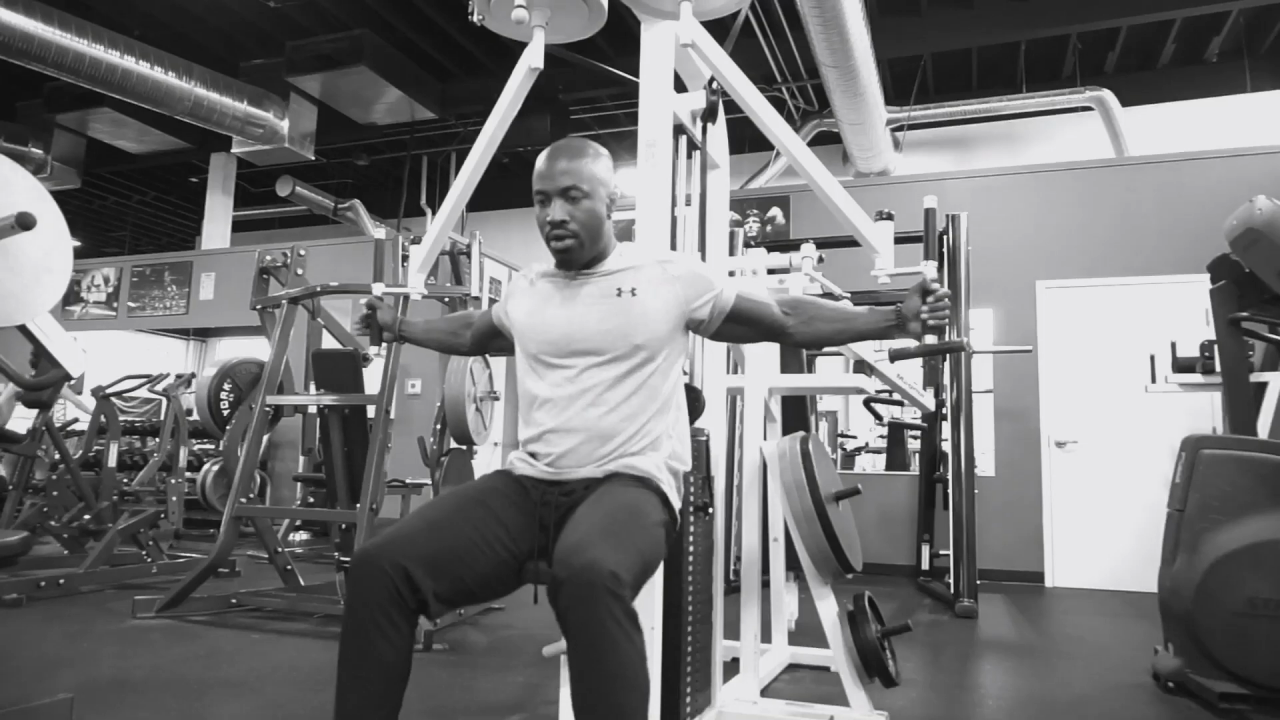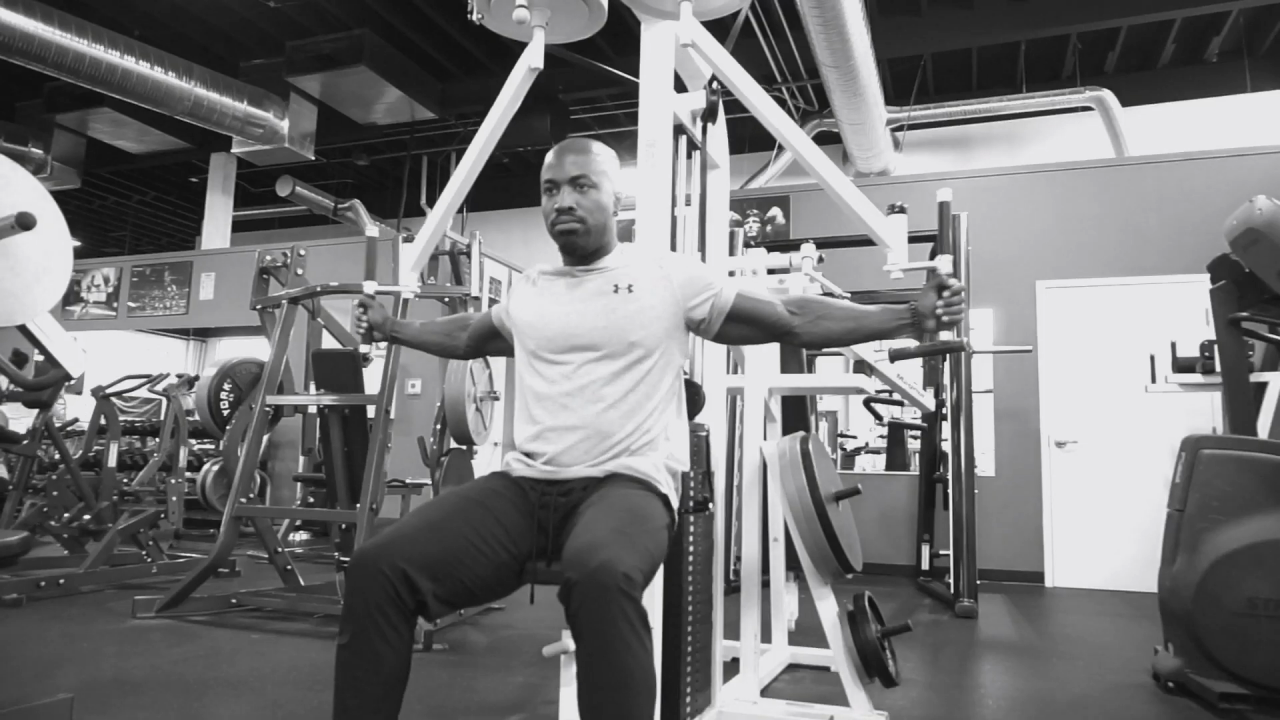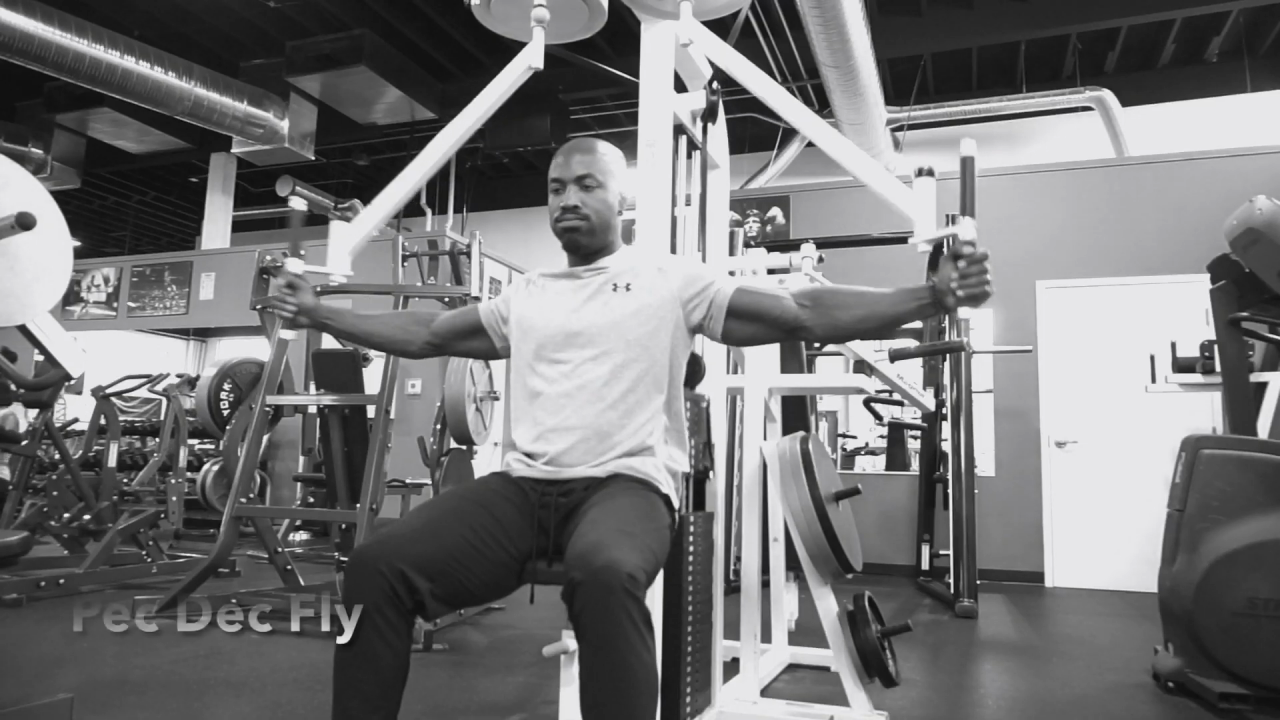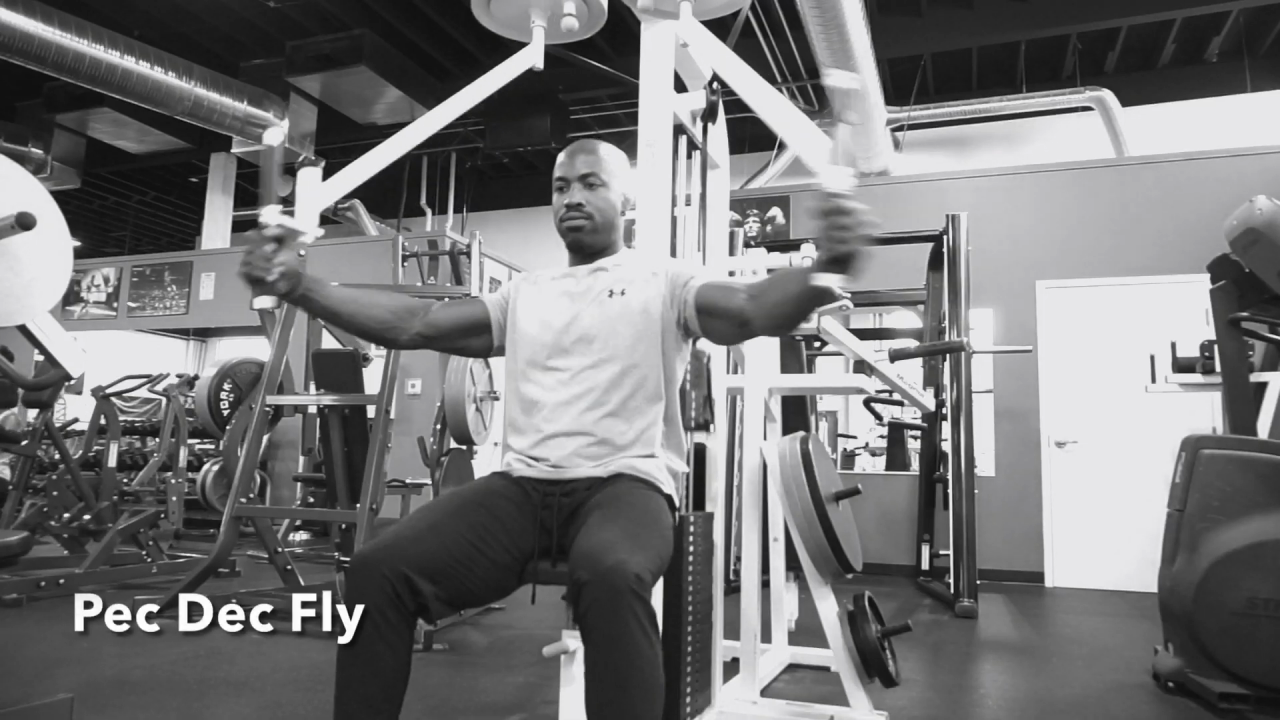
dt=0.3s
person 1, frame 1
left shoulder: (671, 276)
right shoulder: (524, 289)
left elbow: (786, 319)
right elbow: (472, 333)
left wrist: (897, 317)
right wrist: (398, 326)
left hip: (628, 482)
right hip: (528, 484)
left knee: (587, 572)
right knee: (382, 566)
person 1, frame 2
left shoulder: (669, 276)
right shoulder: (527, 290)
left elbow: (793, 319)
right elbow: (468, 336)
left wrist: (913, 315)
right wrist: (388, 326)
left hip: (627, 481)
right hip: (525, 482)
left knee: (599, 574)
right knee: (380, 567)
person 1, frame 3
left shoulder: (672, 279)
right shoulder: (525, 294)
left elbow: (804, 314)
right elbow: (428, 334)
left wrist: (931, 296)
right wrist: (319, 314)
left hip: (625, 480)
right hip: (522, 484)
left knee: (602, 574)
right knee: (378, 566)
person 1, frame 4
left shoulder: (664, 281)
right shoulder: (523, 293)
left elbow: (758, 311)
right elbow: (413, 323)
left wrist: (828, 265)
right wrist: (295, 283)
left hip: (627, 482)
right hip: (522, 484)
left knee: (610, 578)
right knee: (379, 570)
